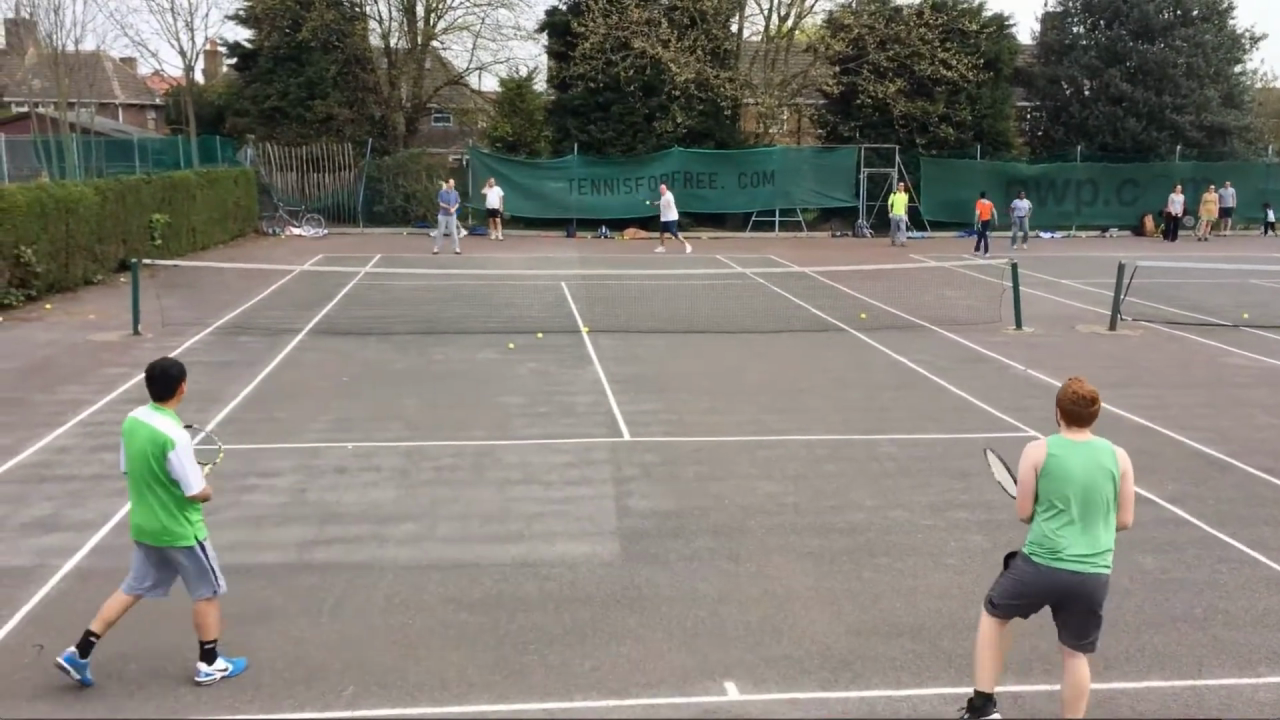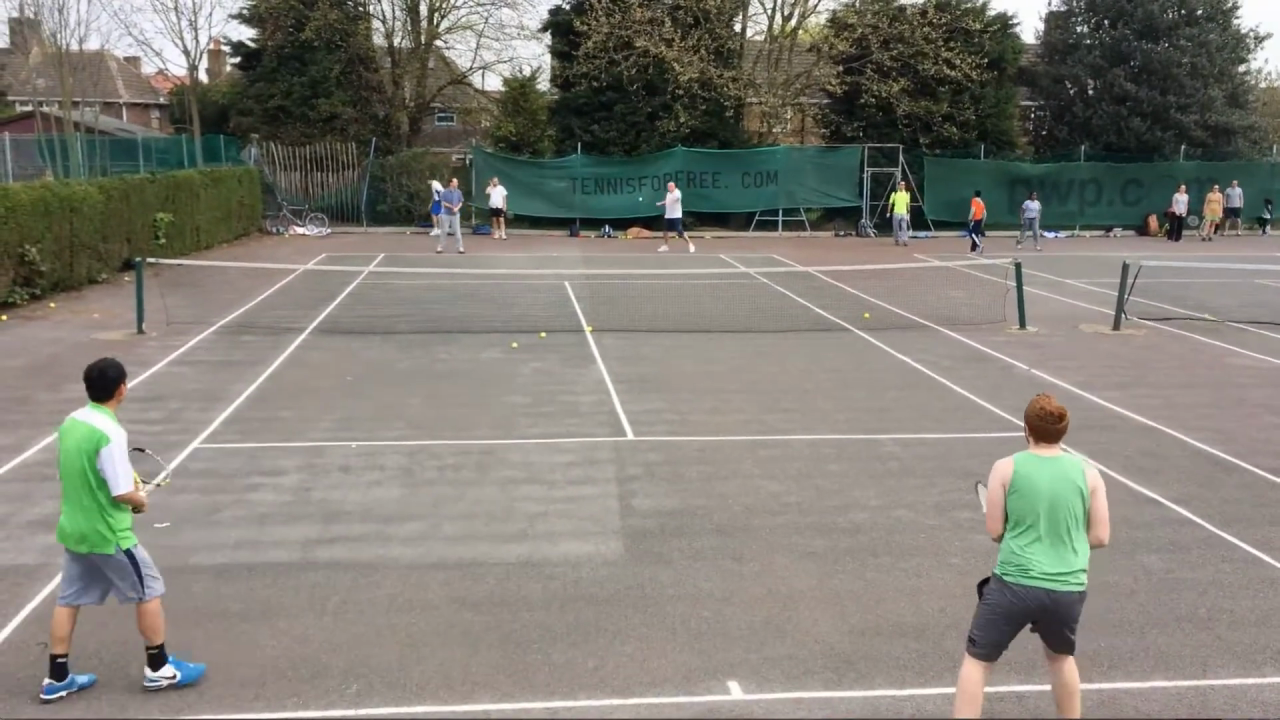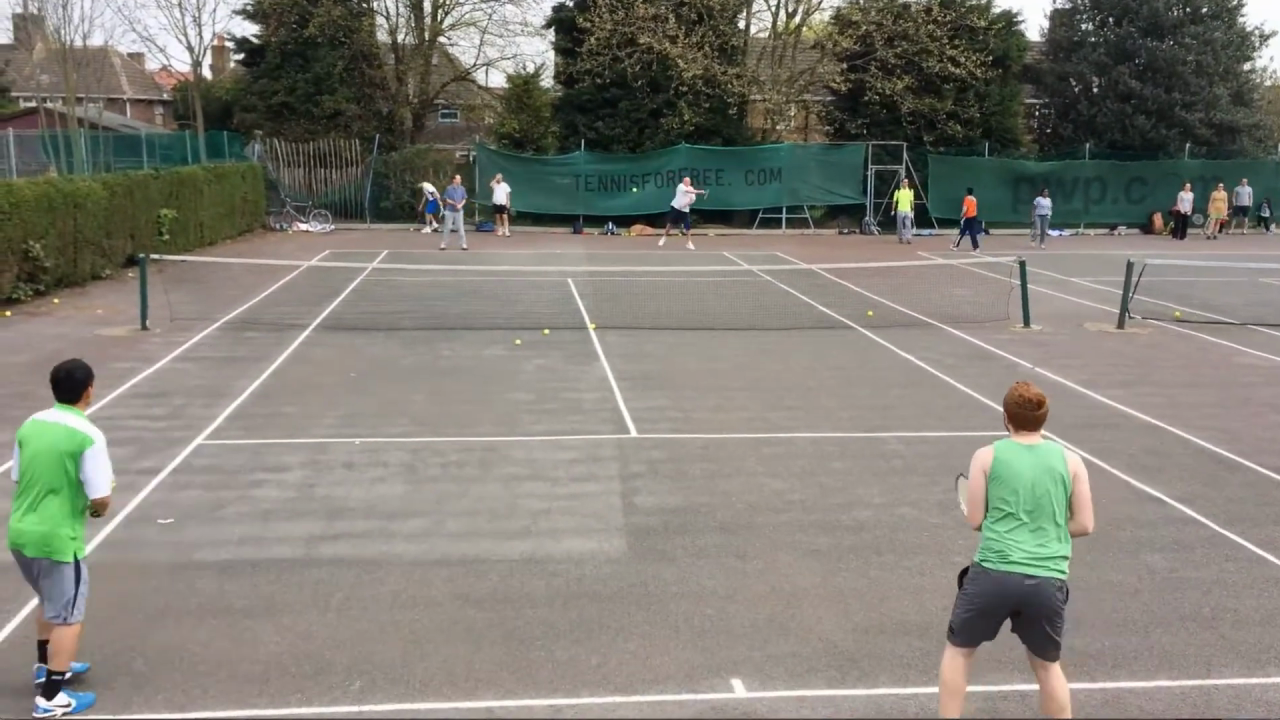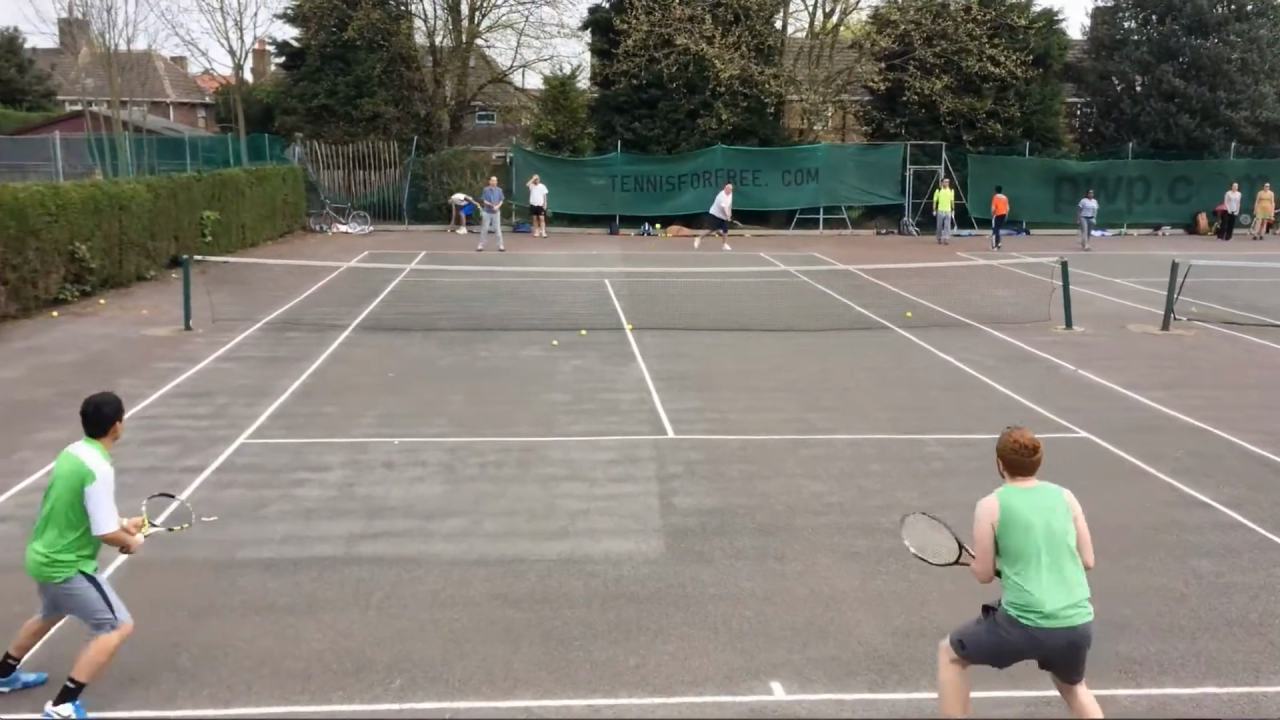
dt=0.3s
person 1, frame 1
left shoulder: (131, 421)
right shoulder: (173, 436)
right elbow: (197, 492)
right wrist: (204, 491)
left hip: (144, 526)
right hip: (180, 530)
left knee: (132, 590)
right knee: (207, 592)
left ankle: (77, 655)
right ankle: (210, 664)
person 1, frame 2
left shoulder: (69, 423)
right shoulder: (110, 433)
right elbow: (122, 494)
right wrist: (139, 500)
left hip: (72, 530)
right hip: (108, 535)
left knee: (69, 600)
right knee: (149, 593)
left ankle: (57, 677)
right ankle: (158, 668)
person 1, frame 3
left shoulder: (31, 424)
right shoulder: (89, 436)
left elbow: (20, 478)
right elbow: (100, 498)
right wrist: (99, 508)
left hip: (21, 533)
right hip: (56, 541)
left knee: (53, 599)
right knee: (69, 618)
left ankle: (46, 666)
person 1, frame 4
left shoulder: (73, 453)
right shoulder: (98, 469)
right elbow: (106, 533)
left wrist: (122, 524)
right wrist: (129, 542)
left hip: (45, 555)
right hip: (66, 565)
left knee: (51, 615)
right knee: (118, 628)
person 2, frame 1
left shoulder: (1038, 451)
right shoulder: (1118, 456)
left elbow: (1024, 513)
right elbow: (1125, 520)
left hip: (1040, 564)
right hip: (1092, 575)
left knee: (992, 615)
right knee: (1075, 654)
person 2, frame 2
left shoulder: (1006, 468)
right shoulder: (1088, 473)
left elbow: (995, 531)
right elbow: (1101, 537)
left hip: (1013, 584)
right hip: (1067, 590)
left knee: (976, 660)
right knee: (1059, 657)
person 2, frame 3
left shoulder: (987, 456)
right shoulder: (1070, 460)
left elbow: (976, 520)
right elbow: (1085, 525)
left hip: (994, 572)
right hip: (1048, 580)
left knee: (957, 650)
right knee: (1047, 667)
person 2, frame 4
left shoulder: (991, 506)
right shoulder: (1065, 497)
left elbow: (984, 575)
right elbow: (1087, 560)
left wrist: (975, 563)
left hip: (1025, 621)
right hip: (1078, 623)
left knee: (950, 654)
right knee: (1073, 687)
